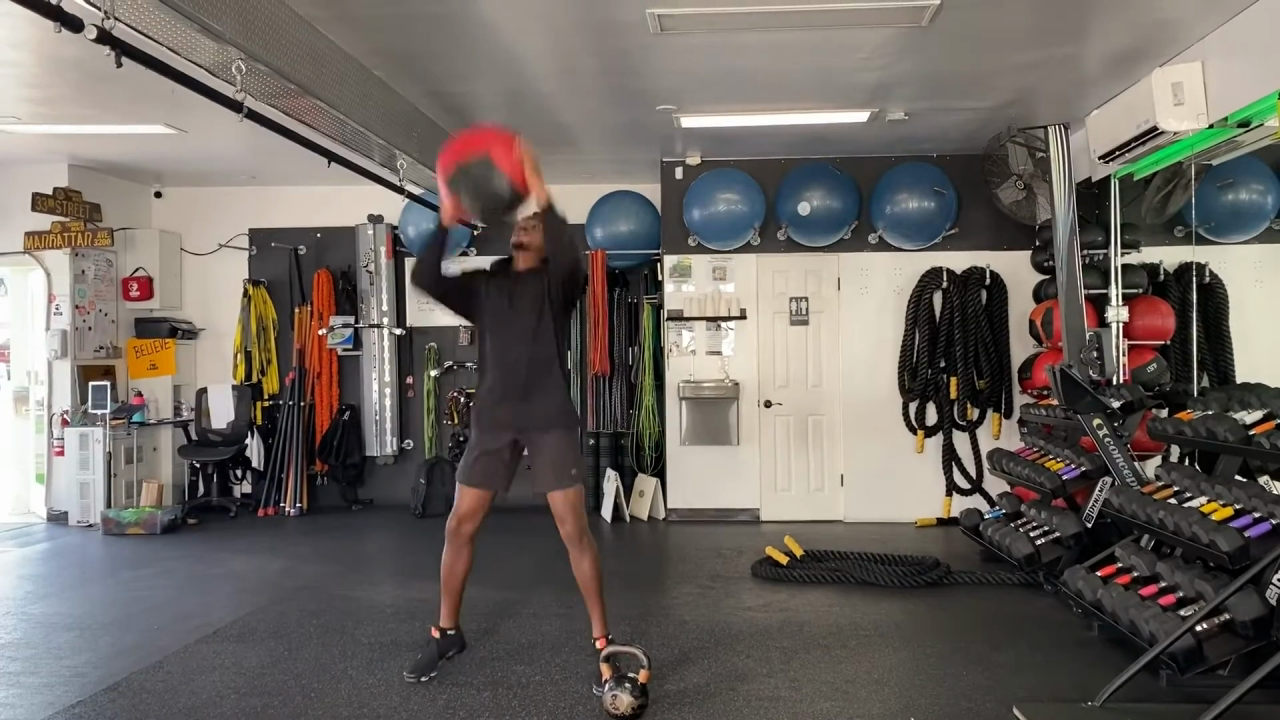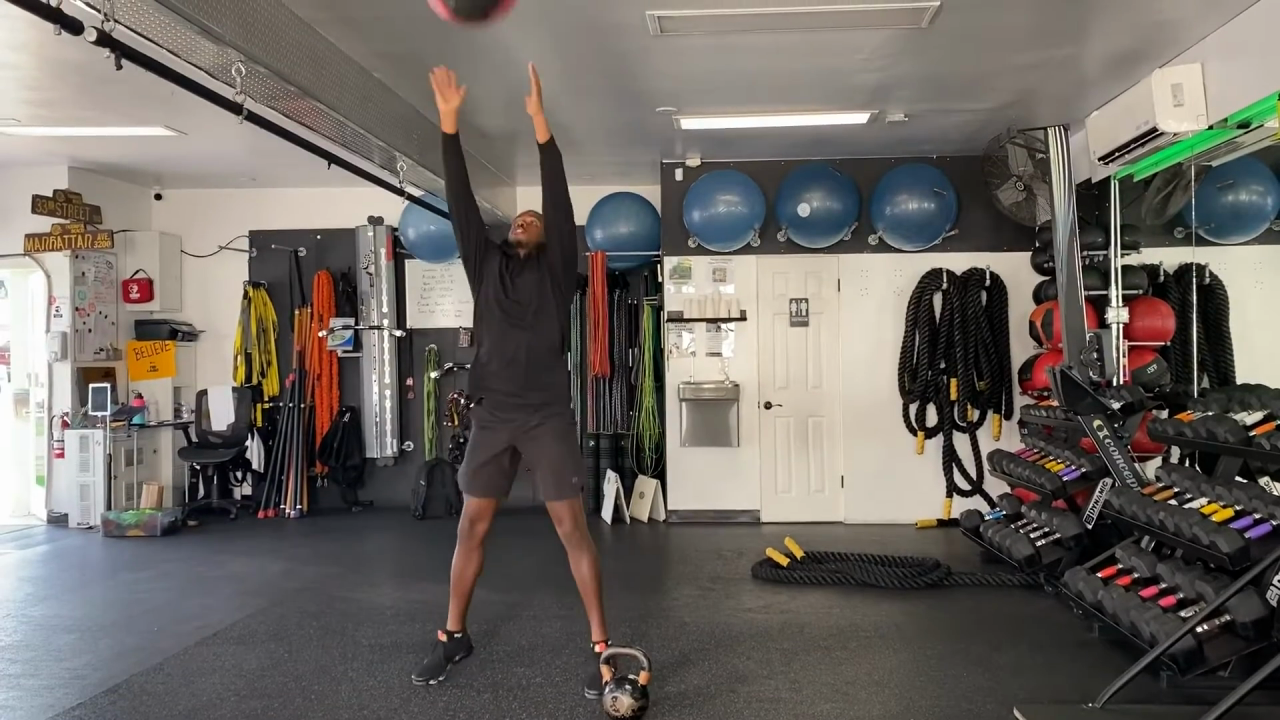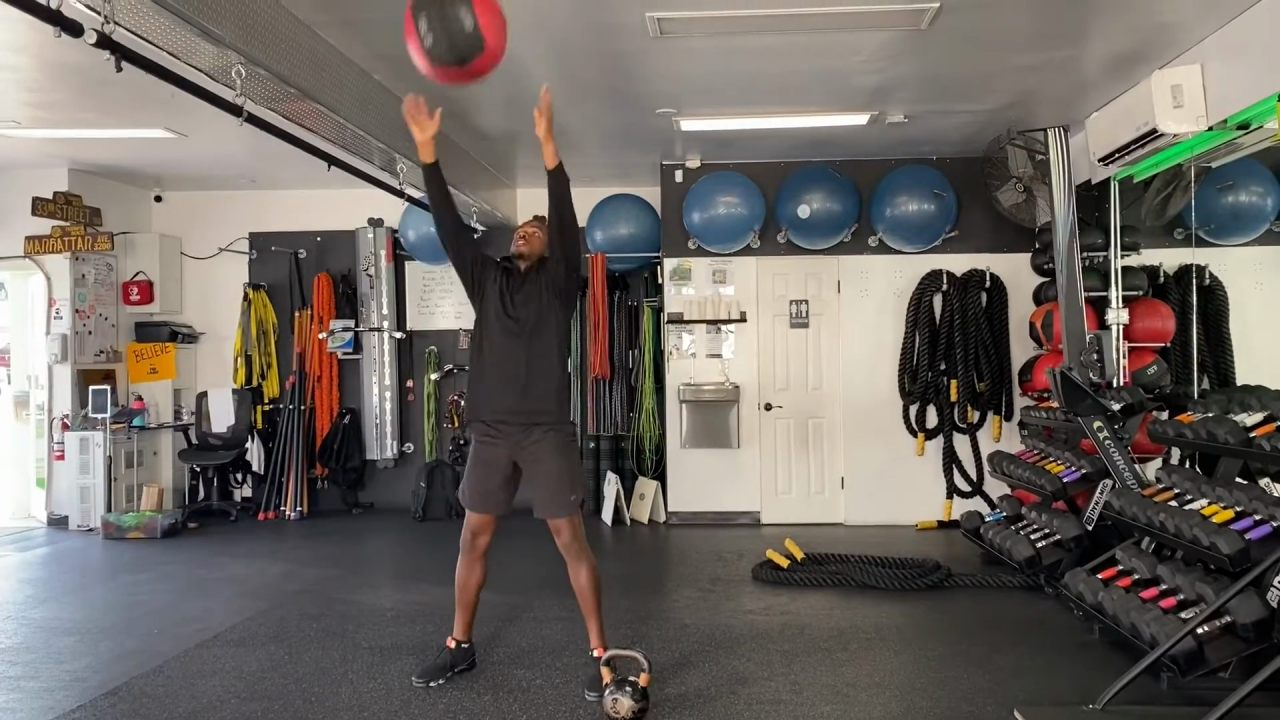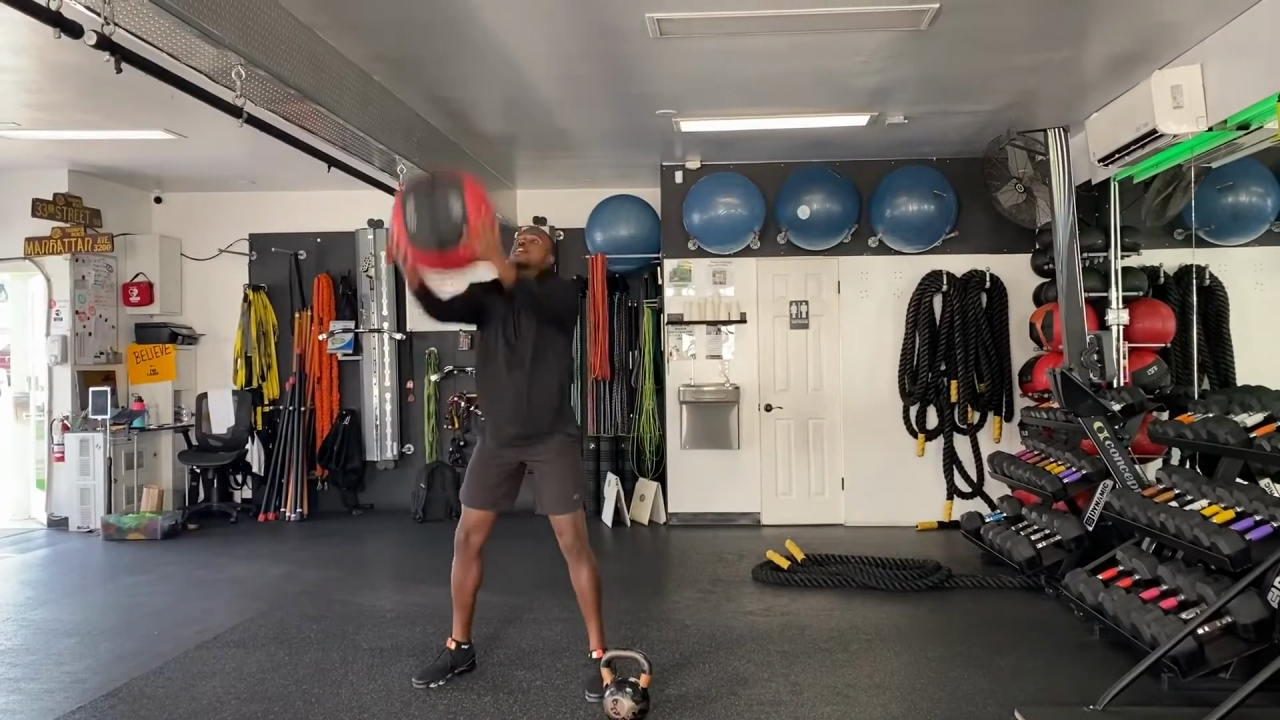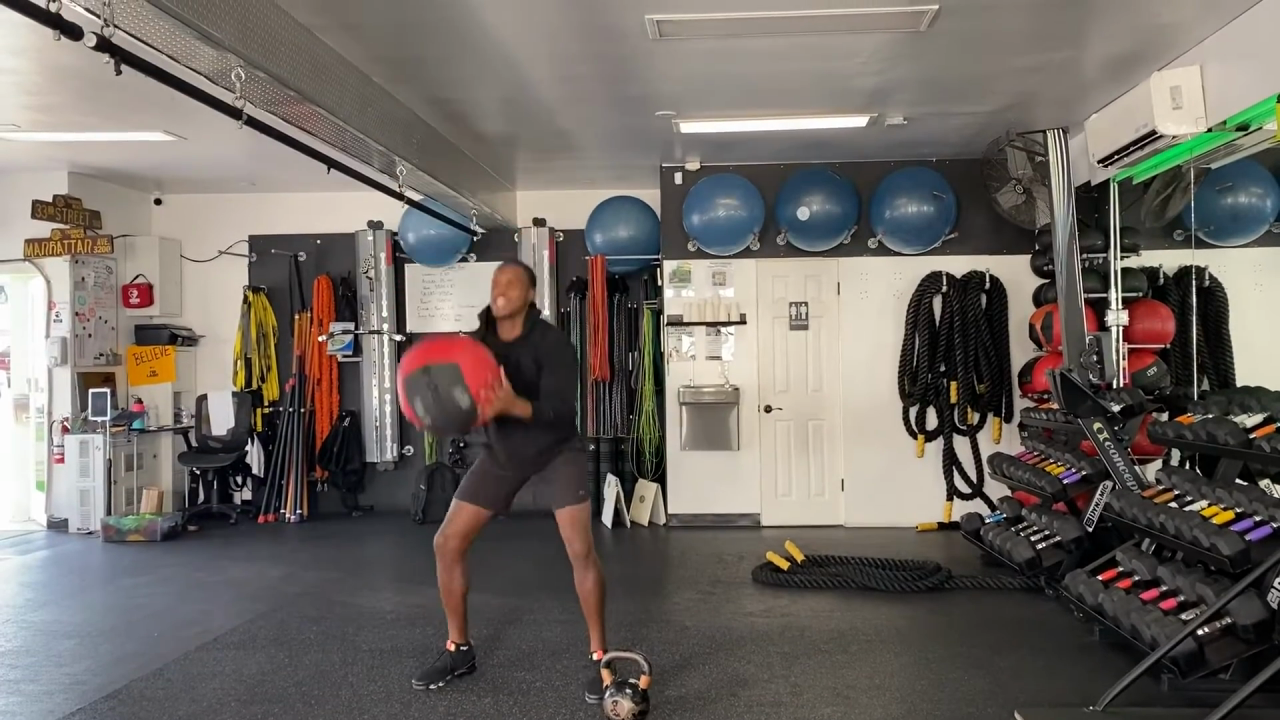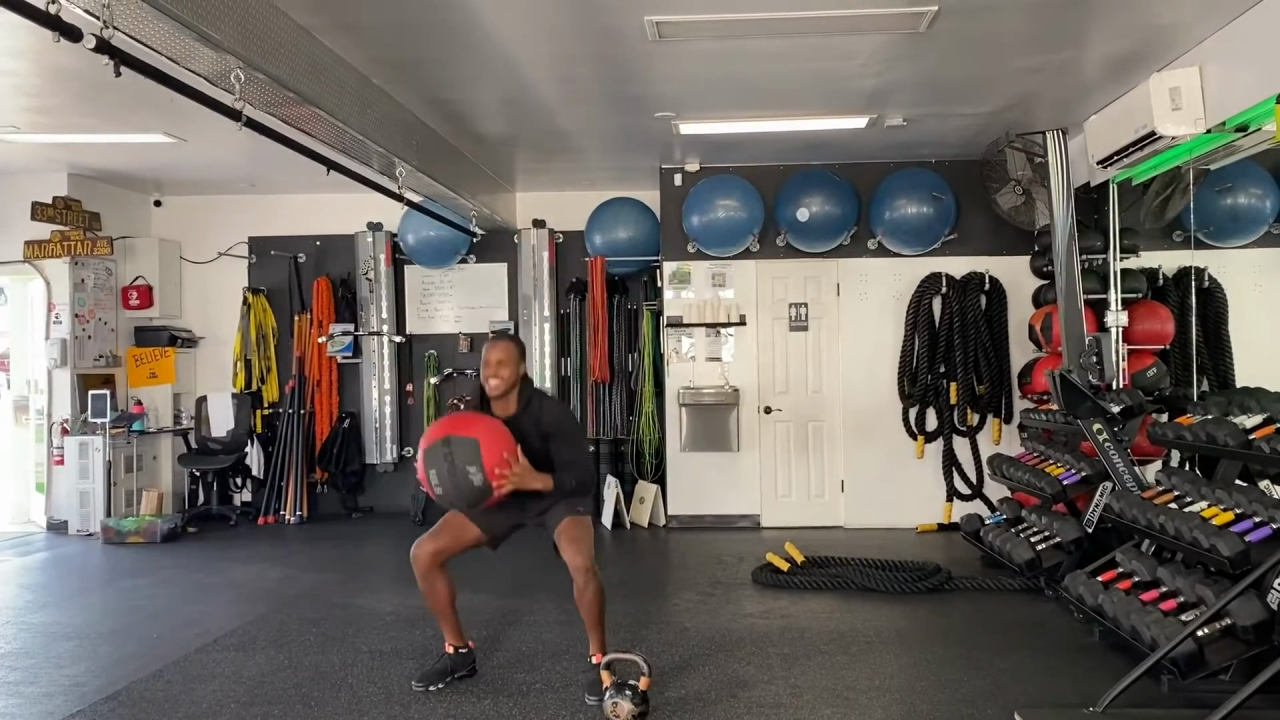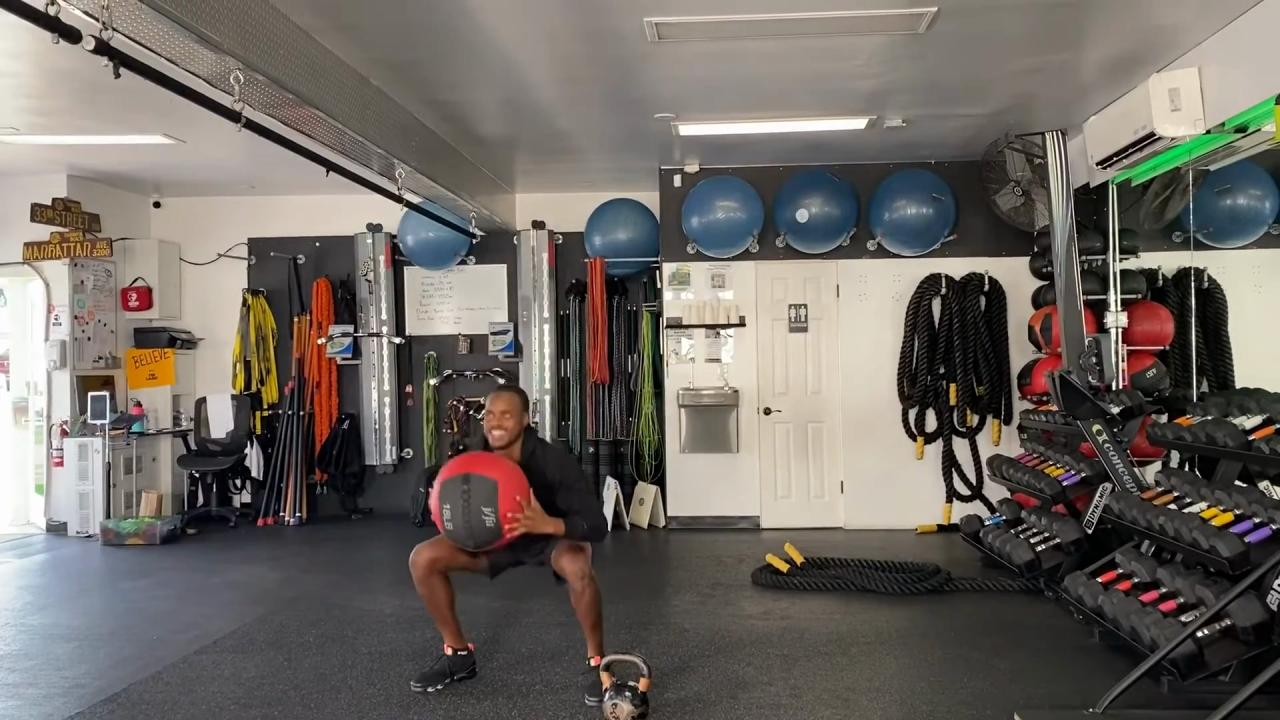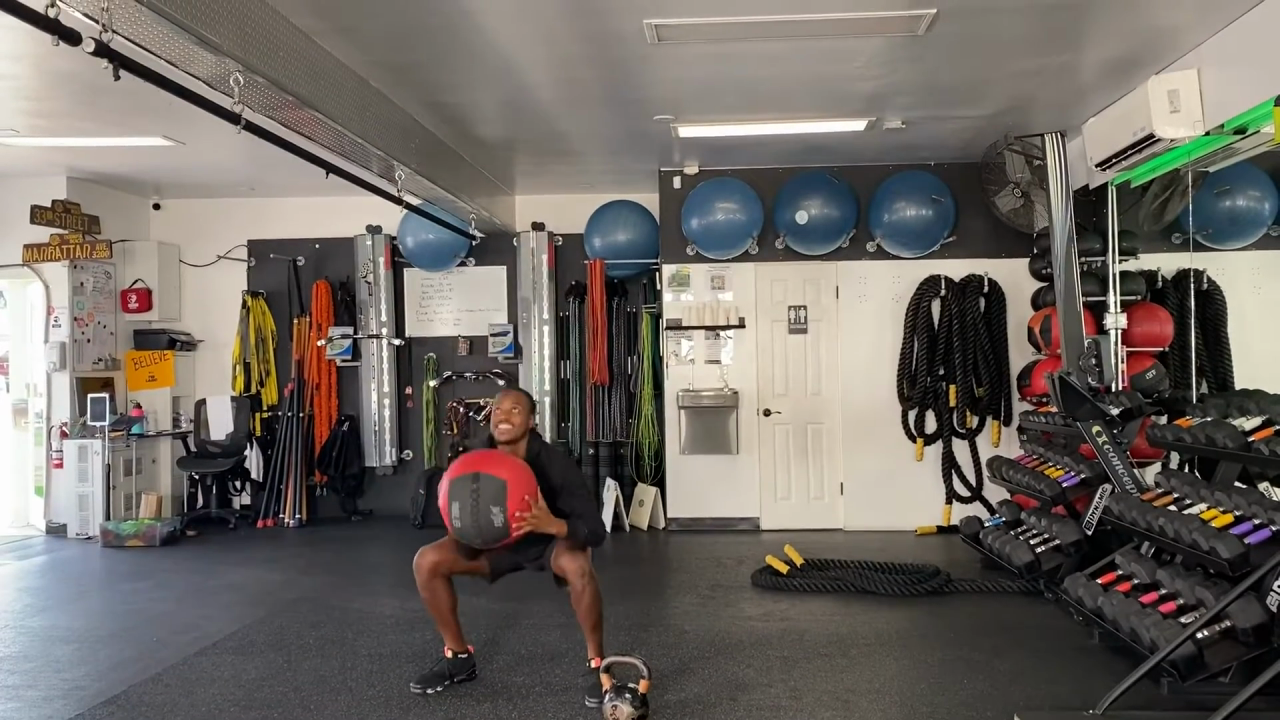
dt=0.2s
person 1, frame 1
left shoulder: (556, 281)
right shoulder: (483, 284)
left elbow: (570, 260)
right elbow: (423, 278)
left wrist: (541, 195)
right wrist: (448, 219)
left hip: (550, 422)
right hip: (494, 420)
left knee: (574, 534)
right knee: (459, 527)
left ankle: (603, 642)
right ankle: (446, 632)
person 1, frame 2
left shoulder: (556, 270)
right shoulder: (486, 265)
left elbow: (559, 202)
right elbow: (460, 201)
left wrist: (539, 120)
right wrist: (449, 121)
left hip: (547, 416)
right hip: (492, 416)
left knee: (572, 531)
right knee: (471, 529)
left ankle: (600, 646)
right ankle: (454, 636)
person 1, frame 3
left shoulder: (557, 284)
right shoulder: (487, 281)
left elbow: (566, 225)
right elbow: (449, 226)
left wrist: (547, 145)
right wrist: (427, 149)
left hip: (547, 428)
right hip: (492, 431)
left knee: (570, 542)
right knee: (474, 539)
left ankle: (599, 653)
right ankle: (459, 646)
person 1, frame 4
left shoulder: (558, 295)
right shoulder: (488, 298)
left elbow: (545, 300)
right elbow: (442, 310)
left wrist: (504, 266)
right wrist: (413, 275)
left hip: (551, 435)
right hip: (498, 437)
left knee: (574, 543)
right knee: (467, 539)
left ankle: (598, 658)
right ankle: (459, 648)
person 1, frame 5
left shoulder: (551, 342)
right shoulder: (475, 345)
left elbow: (561, 410)
left wrist: (513, 405)
left hip: (556, 449)
right hip: (501, 453)
left knee: (580, 548)
right knee: (447, 542)
left ankle: (599, 657)
right ankle: (459, 649)
person 1, frame 6
left shoulder: (550, 412)
left elbow: (584, 478)
left wrist: (532, 479)
left hip: (557, 496)
right hip: (502, 500)
left knee: (581, 564)
right knee: (424, 553)
left ankle: (597, 659)
right ankle: (458, 651)
person 1, frame 7
left shoulder: (554, 461)
left elbow: (596, 525)
left wrist: (546, 524)
left hip: (556, 533)
left knee: (578, 570)
right knee: (423, 559)
left ankle: (596, 662)
right ankle: (458, 653)
person 1, frame 8
left shoulder: (556, 465)
left elbow: (595, 531)
right elbow: (468, 551)
left wrist: (550, 525)
left hip: (556, 537)
right hip: (501, 542)
left knee: (578, 569)
right knee: (427, 561)
left ankle: (596, 664)
right ankle: (458, 656)
